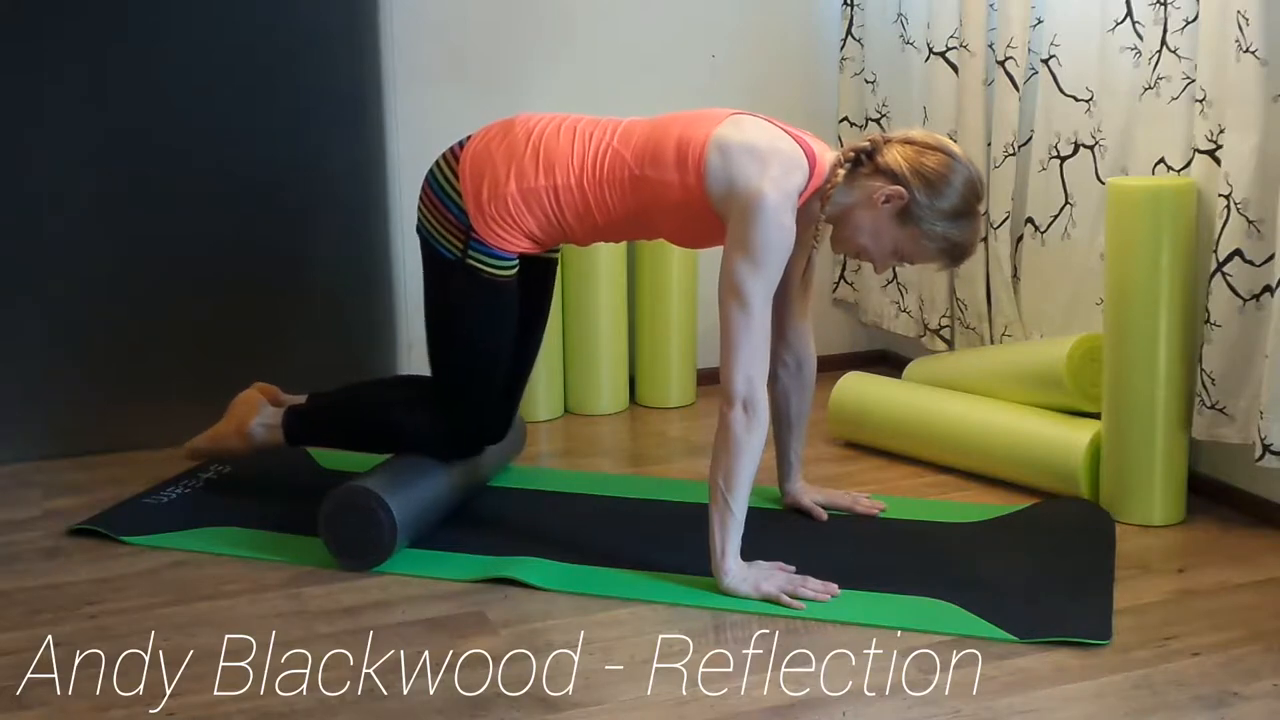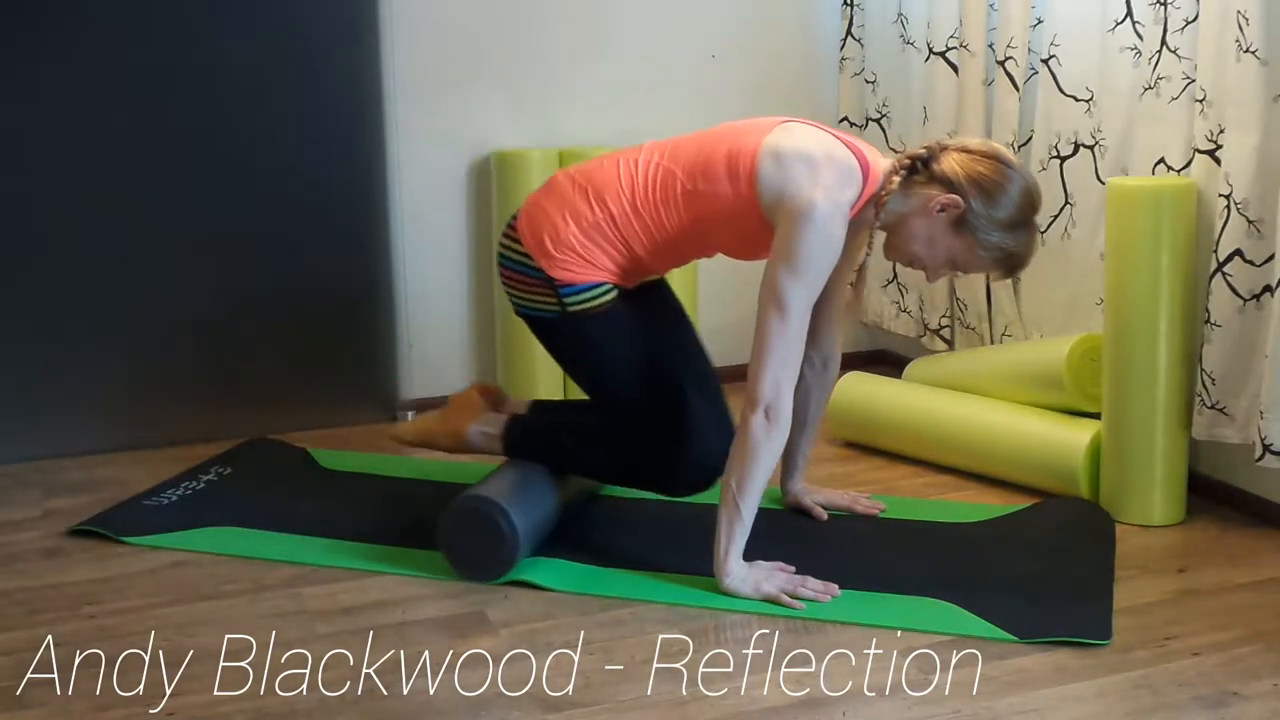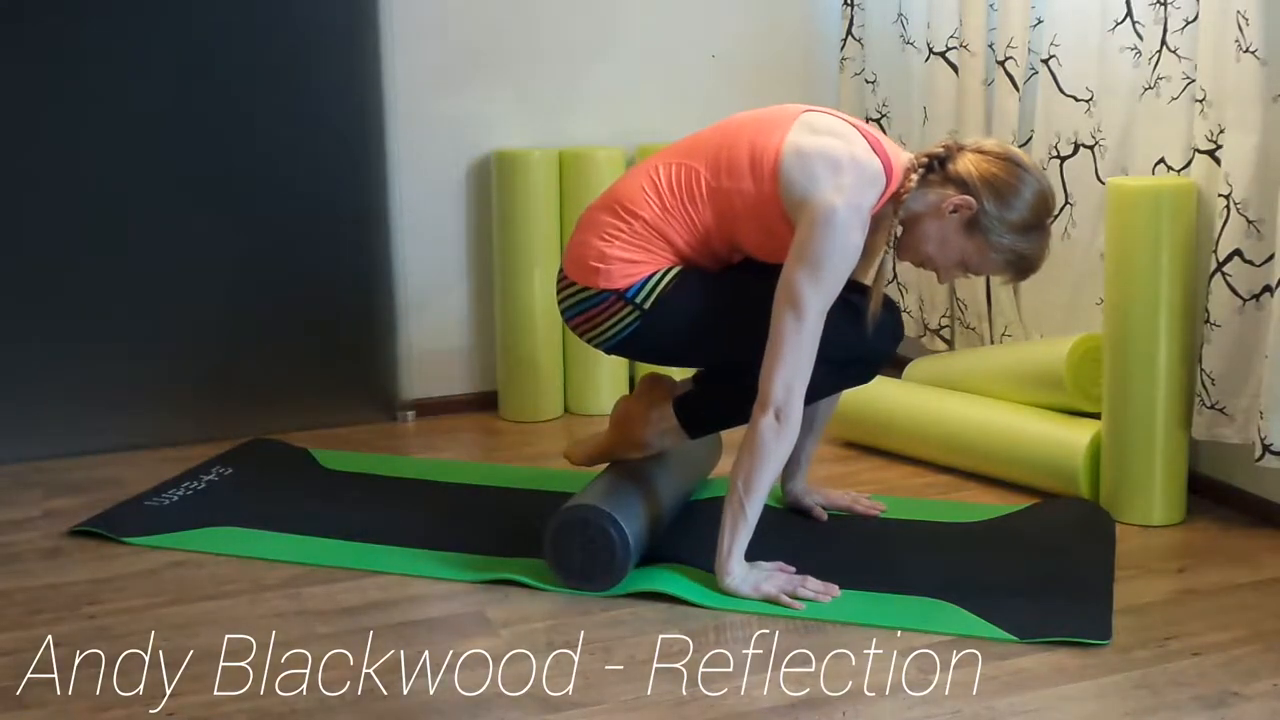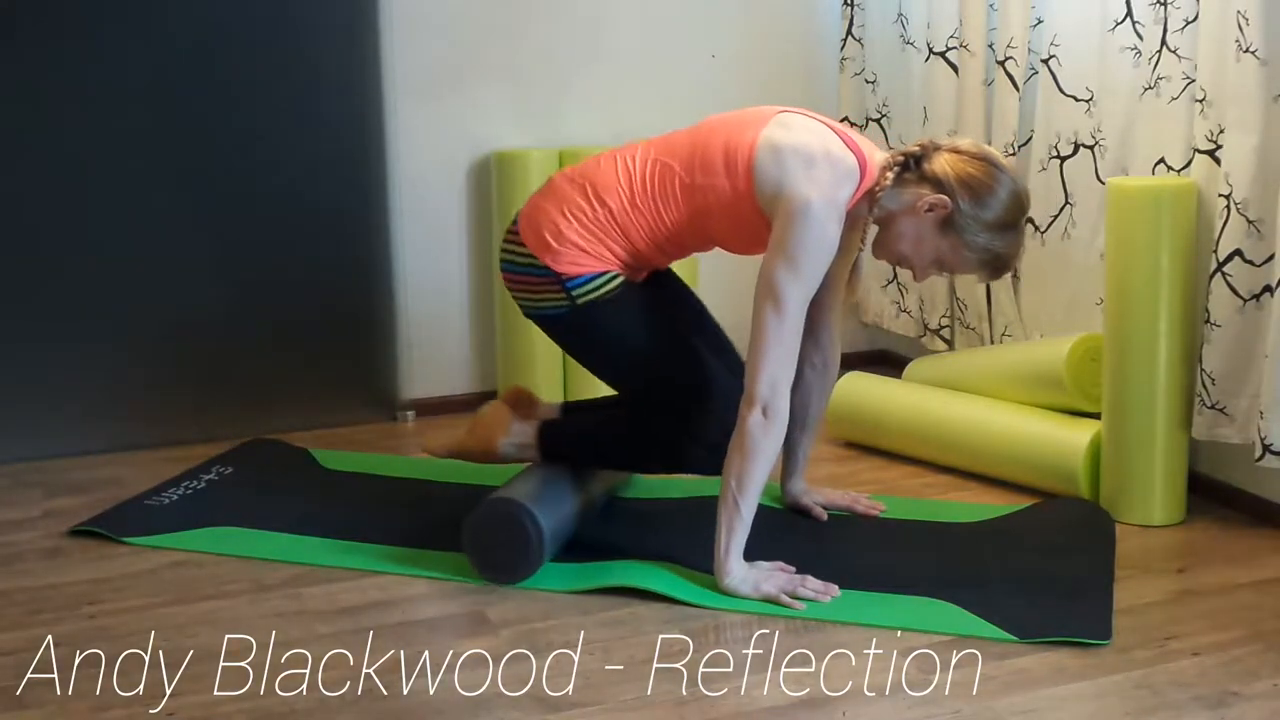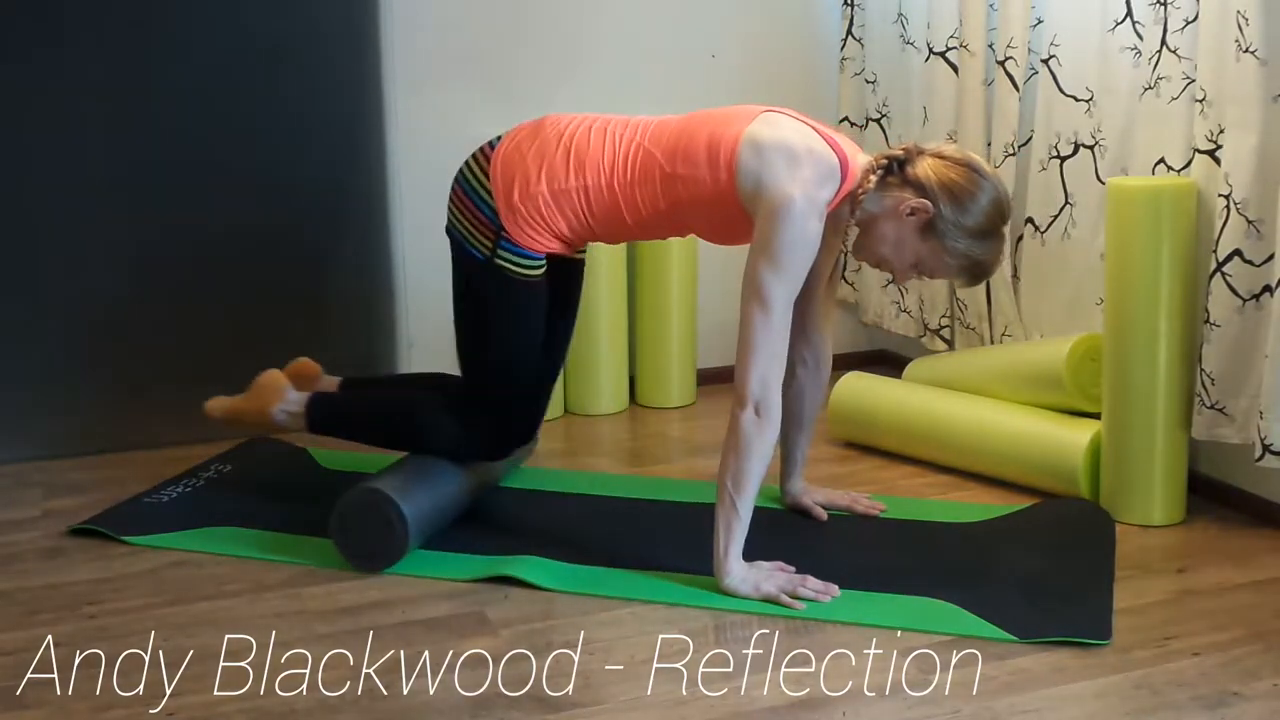
dt=1s
person 1, frame 1
left shoulder: (813, 185)
right shoulder: (773, 195)
left elbow: (792, 346)
right elbow: (744, 393)
left wrist: (793, 481)
right wrist: (729, 564)
left hip: (519, 194)
right hip: (482, 201)
left knee: (484, 420)
right knee: (461, 424)
left ankle: (287, 404)
right ankle: (269, 423)
person 1, frame 2
left shoulder: (865, 189)
right shoulder: (823, 202)
left elbow: (820, 355)
right elbow: (769, 398)
left wrist: (794, 481)
right wrist: (730, 564)
left hip: (611, 245)
right hip: (561, 251)
left knee: (698, 439)
right knee: (692, 456)
left ankle: (508, 412)
right ankle: (488, 428)
person 1, frame 3
left shoulder: (888, 179)
right shoulder: (844, 201)
left elbow: (824, 353)
right elbow: (779, 397)
left wrist: (794, 481)
right wrist: (731, 566)
left hip: (658, 256)
right hip: (616, 281)
left knee: (849, 331)
right knee: (869, 332)
left ankle: (671, 404)
right ankle: (661, 421)
person 1, frame 4
left shoulder: (858, 182)
right shoulder: (820, 197)
left elbow: (819, 350)
right elbow: (766, 396)
left wrist: (795, 480)
right wrist: (731, 565)
left hip: (606, 245)
right hip: (562, 254)
left knee: (719, 399)
right knee: (717, 423)
left ankle: (541, 418)
right ankle: (521, 437)
person 1, frame 5
left shoulder: (841, 186)
right shoulder: (803, 197)
left elbow: (809, 348)
right elbow: (758, 393)
left wrist: (794, 482)
right wrist: (730, 564)
left hip: (543, 191)
right hip: (511, 202)
left knee: (513, 416)
right knee: (493, 427)
left ankle: (322, 386)
right ankle: (292, 406)
